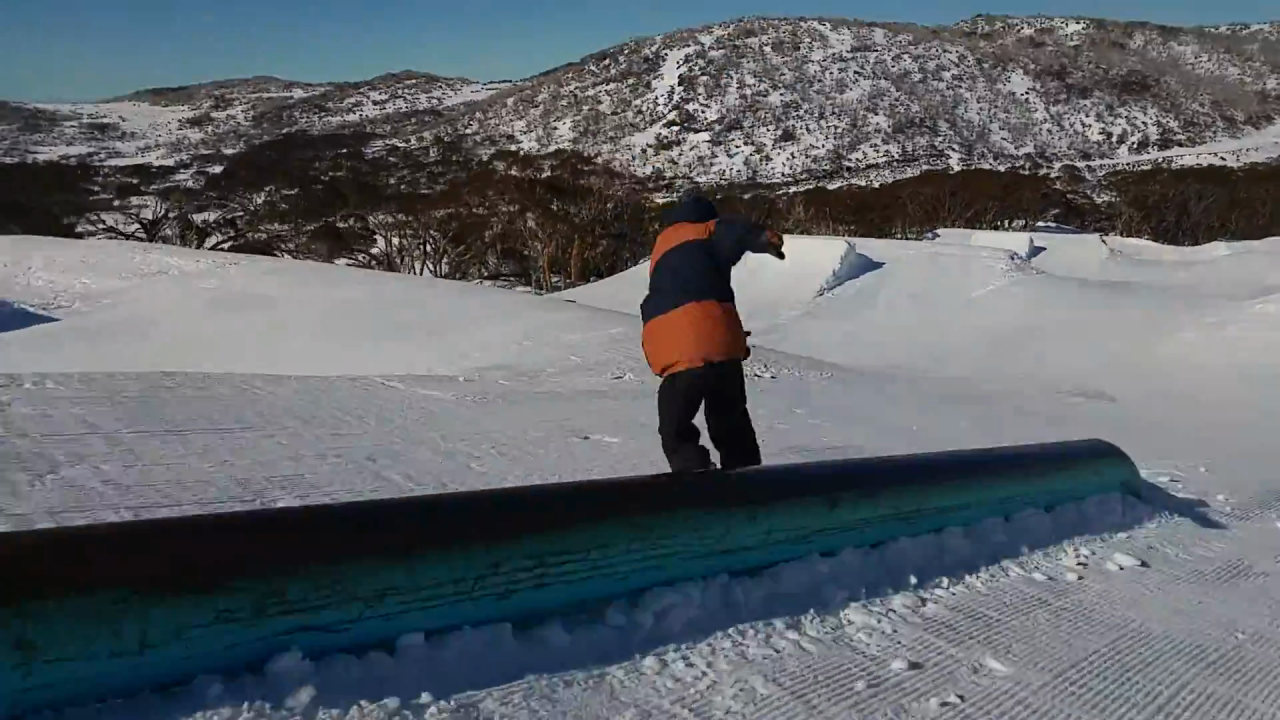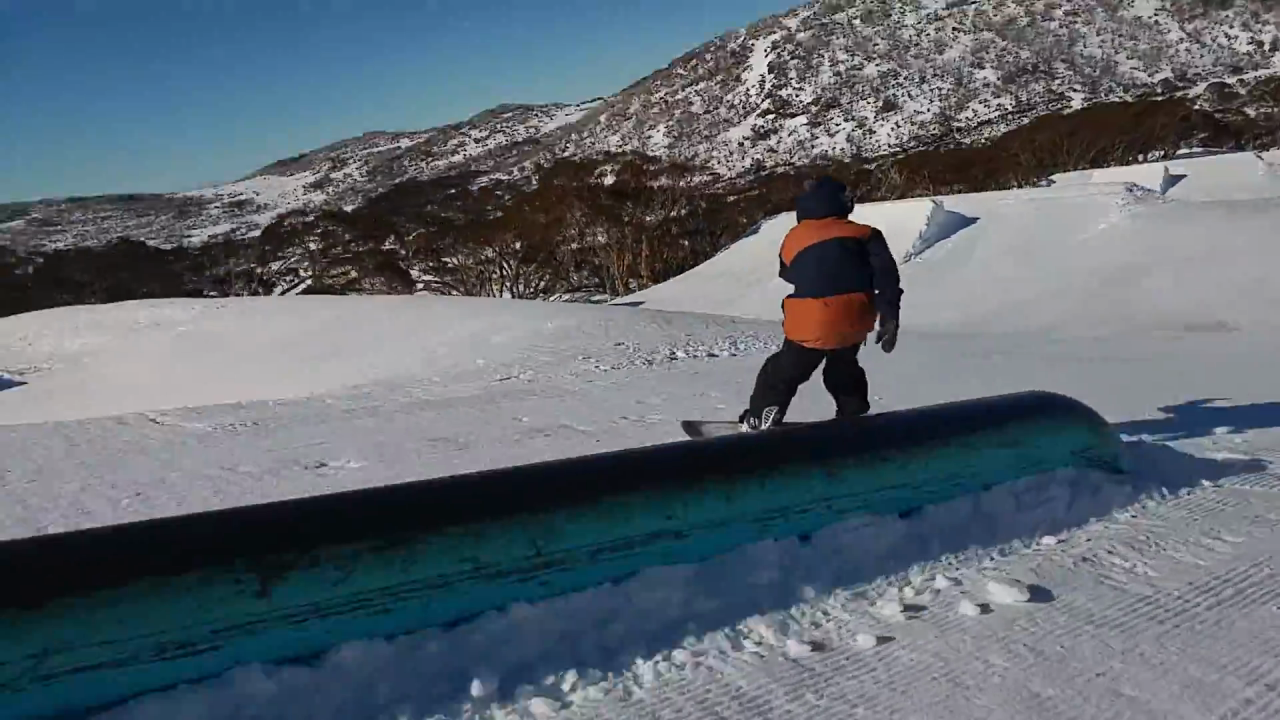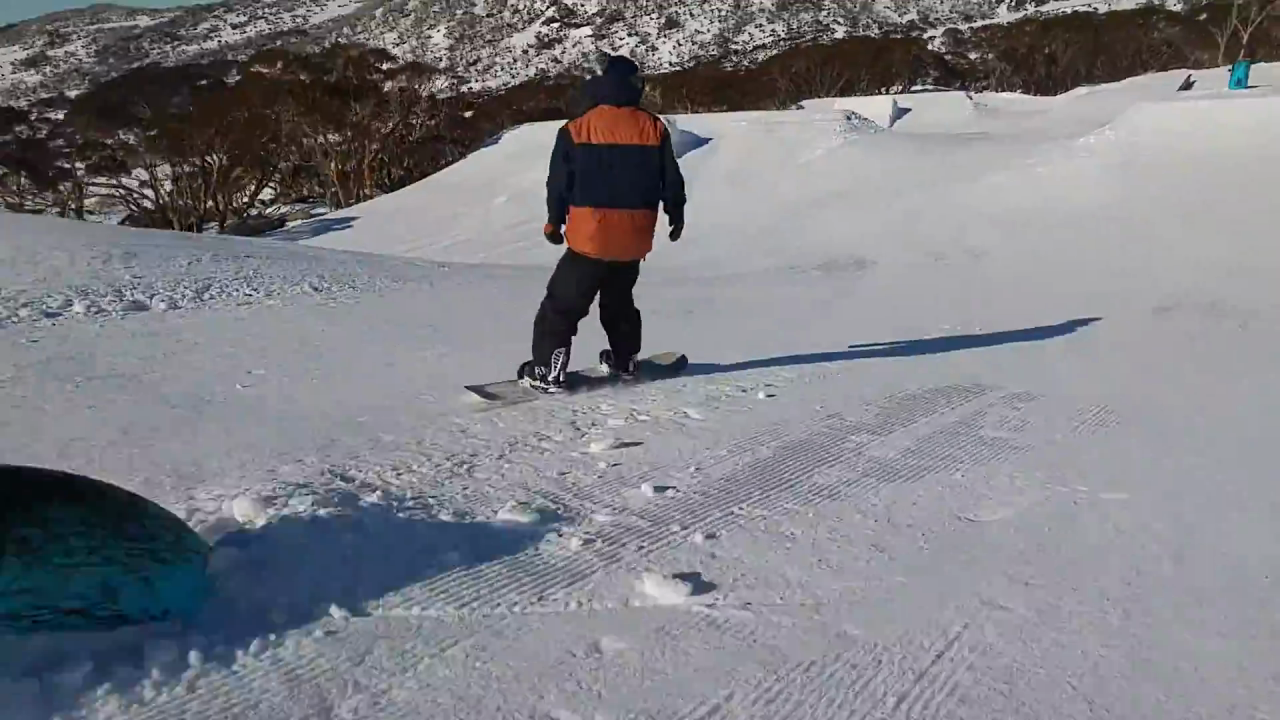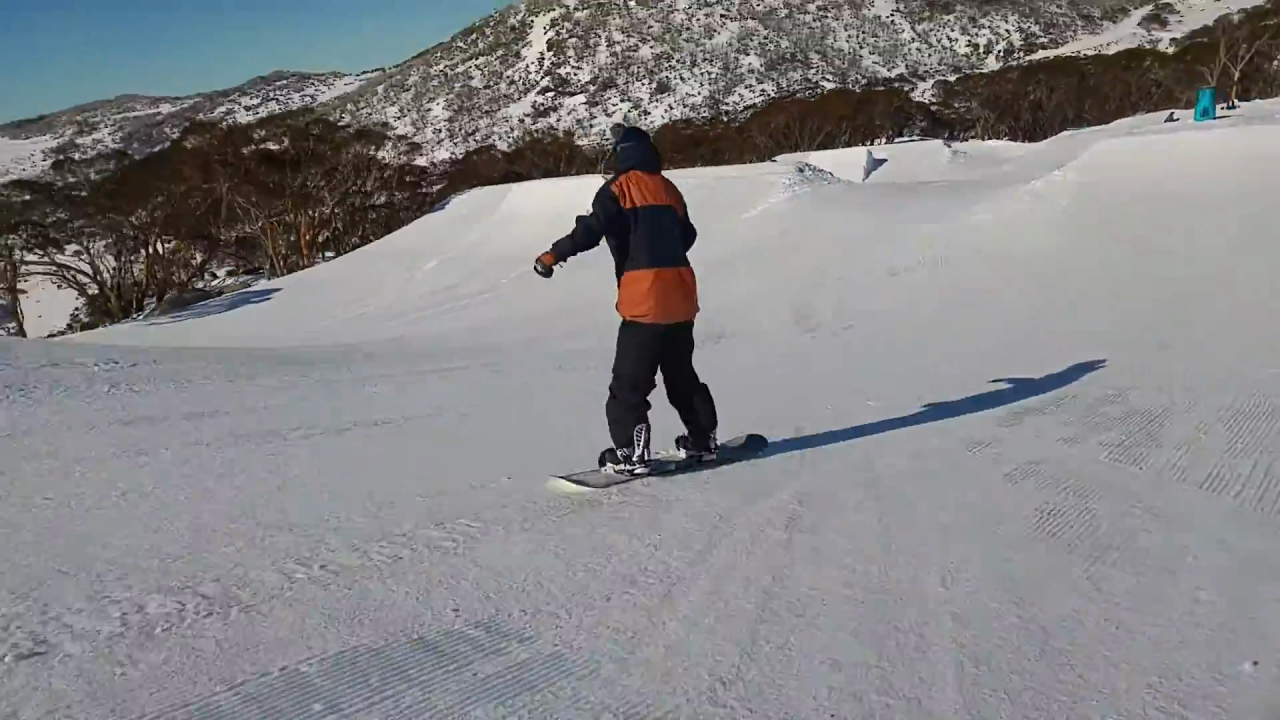
dt=0.5s
person 1, frame 1
right shoulder: (710, 230)
right elbow: (735, 232)
right wrist: (763, 235)
left hip: (671, 350)
right hip: (714, 341)
left knee: (676, 429)
right knee: (728, 418)
person 1, frame 2
left shoulder: (792, 240)
right shoulder: (864, 234)
right elbow: (886, 275)
right wrist: (889, 320)
left hip: (811, 323)
right hip: (855, 320)
left knee: (781, 374)
right knee: (843, 368)
left ankle: (759, 423)
right ankle: (853, 420)
person 1, frame 3
left shoulder: (577, 128)
right shoulder: (653, 127)
left elbow: (559, 180)
right elbow: (671, 178)
left wrist: (554, 221)
right wrist: (676, 214)
left hip: (591, 235)
right hip: (635, 236)
left knee: (561, 304)
right knee: (618, 299)
left ankle: (547, 370)
right ankle: (624, 359)
person 1, frame 4
left shoulder: (617, 188)
right shoulder: (668, 189)
left elbow: (592, 229)
left wrist: (554, 254)
left hip: (644, 297)
right hip: (682, 294)
left knee: (630, 381)
right knee: (681, 373)
left ankle: (632, 455)
right ankle: (704, 439)
